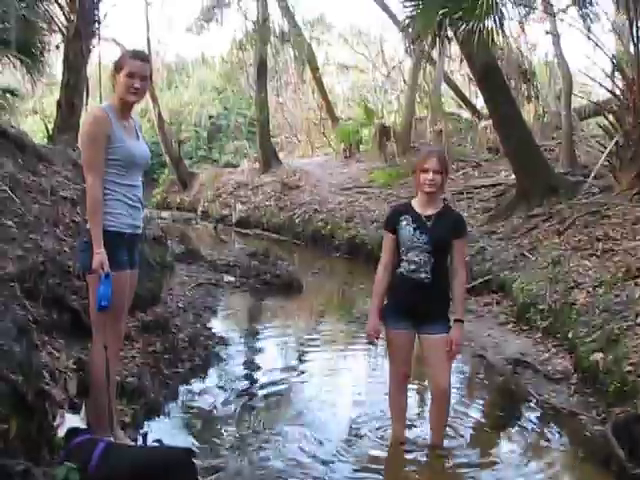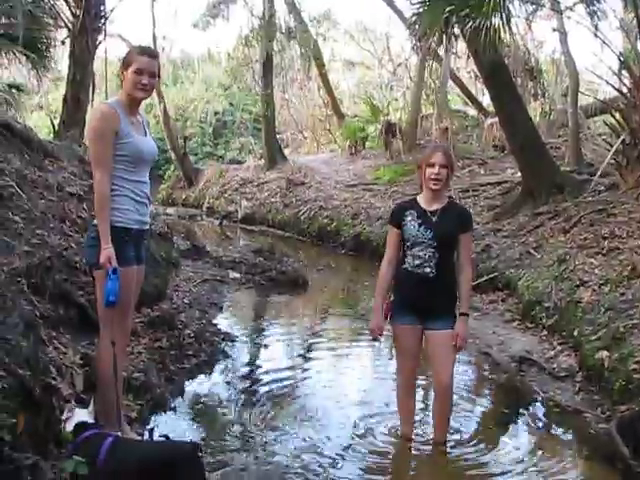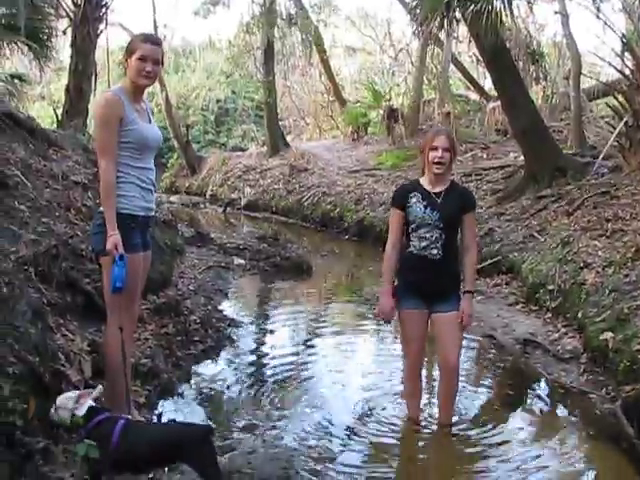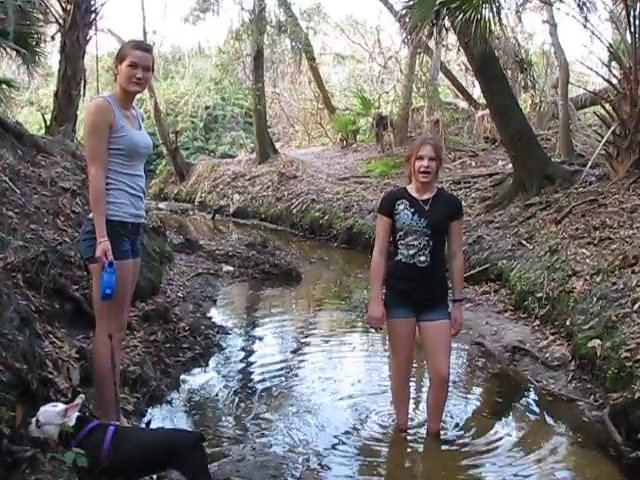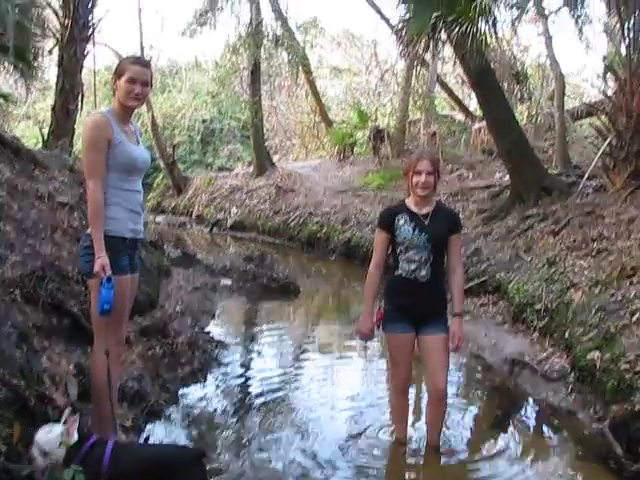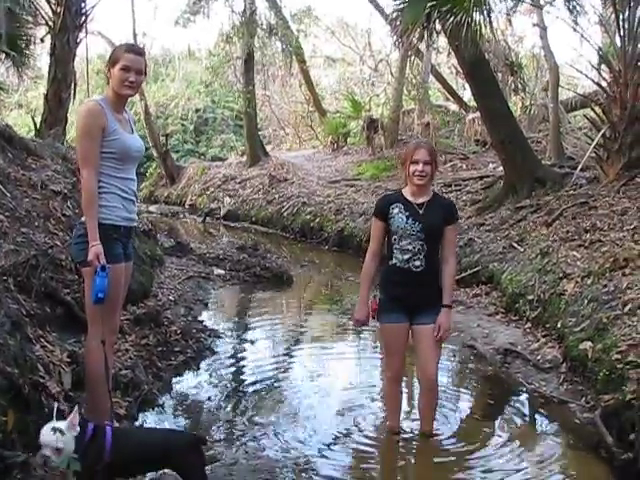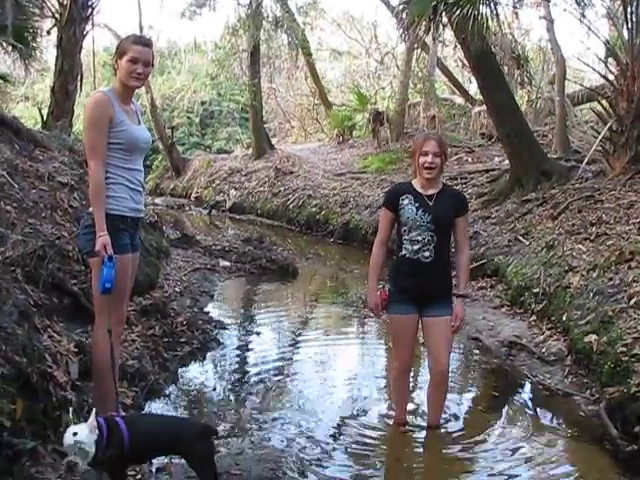
dt=0.3s
person 1, frame 1
left shoulder: (133, 123)
right shoulder: (99, 118)
right elbow: (93, 184)
left wrist: (131, 236)
right wrist: (98, 247)
left hip: (130, 236)
right hip: (108, 236)
left knee: (116, 337)
right knee: (105, 338)
left ankle: (110, 425)
right ankle: (102, 432)
person 1, frame 2
left shoulder: (141, 120)
right shoulder: (107, 114)
right elbow: (101, 179)
left wrist: (139, 231)
right wrist: (106, 242)
left hip: (137, 232)
right hip: (115, 231)
left knee: (123, 332)
right knee: (112, 333)
left ankle: (117, 421)
right ankle: (110, 426)
person 1, frame 3
left shoulder: (145, 108)
right shoulder: (111, 102)
right elbow: (106, 167)
left wrist: (142, 220)
right wrist: (112, 229)
left hip: (143, 219)
right hip: (121, 219)
left knee: (130, 318)
right knee: (119, 319)
left ankle: (126, 406)
right ankle: (118, 411)
person 1, frame 4
left shoulder: (135, 114)
right shoulder: (102, 108)
right elbow: (96, 174)
left wrist: (133, 226)
right wrist: (102, 236)
left hip: (132, 226)
right hip: (110, 226)
left knee: (119, 325)
right knee: (108, 326)
left ankle: (114, 414)
right ankle: (107, 419)
person 1, frame 5
left shoulder: (134, 129)
right shoulder: (100, 123)
right elbow: (94, 188)
left wrist: (131, 241)
right wrist: (100, 250)
left hip: (131, 241)
right hip: (109, 241)
left knee: (117, 342)
right knee: (106, 342)
left ankle: (110, 430)
right ankle: (105, 436)
person 1, frame 6
left shoulder: (127, 118)
right shoulder: (94, 111)
right elbow: (88, 177)
left wrist: (124, 231)
right wrist: (94, 239)
left hip: (124, 230)
right hip: (102, 230)
left knee: (111, 330)
right knee: (100, 331)
left ankle: (104, 418)
right ankle: (100, 425)
person 1, frame 7
left shoulder: (134, 109)
right shoulder: (102, 102)
right elbow: (95, 168)
left wrist: (132, 222)
right wrist: (101, 230)
left hip: (131, 221)
right hip: (110, 221)
left knee: (118, 321)
right knee: (107, 322)
left ankle: (111, 408)
right ankle: (106, 414)
person 2, frame 1
left shoulder: (453, 221)
right shoulder: (398, 215)
left elbow: (458, 273)
right elbow: (385, 266)
left wrist: (458, 321)
right wrist: (374, 313)
left hip: (435, 312)
right hip: (398, 308)
left knee: (441, 386)
right knee: (399, 378)
left ankle: (435, 447)
right ankle: (398, 440)
person 2, frame 2
left shoulder: (459, 215)
right shoulder: (403, 211)
left elbow: (465, 267)
right elbow: (389, 261)
left wrist: (463, 316)
right wrist: (377, 309)
left hip: (442, 308)
right hip: (405, 304)
left knee: (444, 382)
right knee: (406, 376)
left ankle: (439, 444)
right ankle: (406, 438)
person 2, frame 3
left shoulder: (463, 197)
right shoulder: (405, 193)
left elbow: (469, 247)
right elbow: (393, 245)
left wrist: (468, 294)
right wrist: (385, 291)
left hip: (447, 291)
right hip: (410, 288)
left knee: (450, 364)
right knee: (413, 360)
left ankle: (444, 426)
right ankle: (413, 421)
person 2, frame 4
left shoulder: (450, 204)
right shoulder: (392, 200)
left elbow: (455, 255)
right elbow: (379, 252)
left wrist: (457, 302)
right wrist: (375, 299)
left hip: (435, 299)
right hip: (399, 296)
left knee: (441, 373)
right knee: (401, 369)
left ankle: (433, 434)
right ankle: (401, 430)
person 2, frame 5
left shoulder: (449, 218)
right shoulder: (392, 215)
left elbow: (455, 269)
right elbow: (377, 266)
left wrist: (458, 317)
right wrist: (367, 314)
left hip: (434, 313)
right hip: (398, 310)
left knee: (438, 388)
right knee: (400, 383)
left ankle: (433, 448)
right ankle: (400, 444)
person 2, frame 6
left shoulder: (445, 208)
right shoulder: (387, 204)
left elbow: (449, 260)
right elbow: (373, 254)
left wrist: (446, 308)
right wrist: (362, 301)
left hip: (428, 303)
right hip: (393, 300)
left knee: (429, 377)
right knee: (393, 372)
left ankle: (426, 436)
right ankle: (393, 433)
person 2, frame 7
left shoulder: (455, 199)
right shoulder: (397, 194)
left elbow: (462, 250)
right elbow: (381, 243)
left wrist: (461, 298)
right wrist: (372, 288)
left hip: (439, 295)
right hip: (402, 291)
left knee: (441, 369)
right knee: (401, 364)
left ankle: (433, 428)
right ankle: (399, 425)
